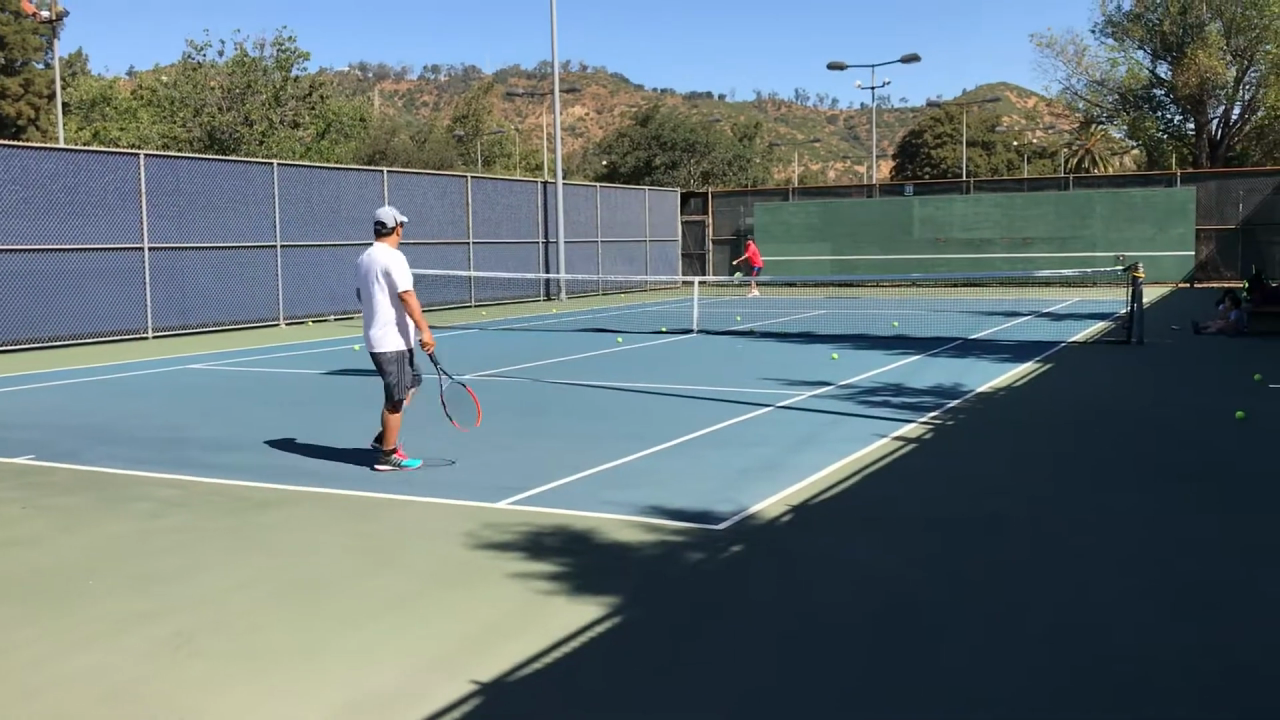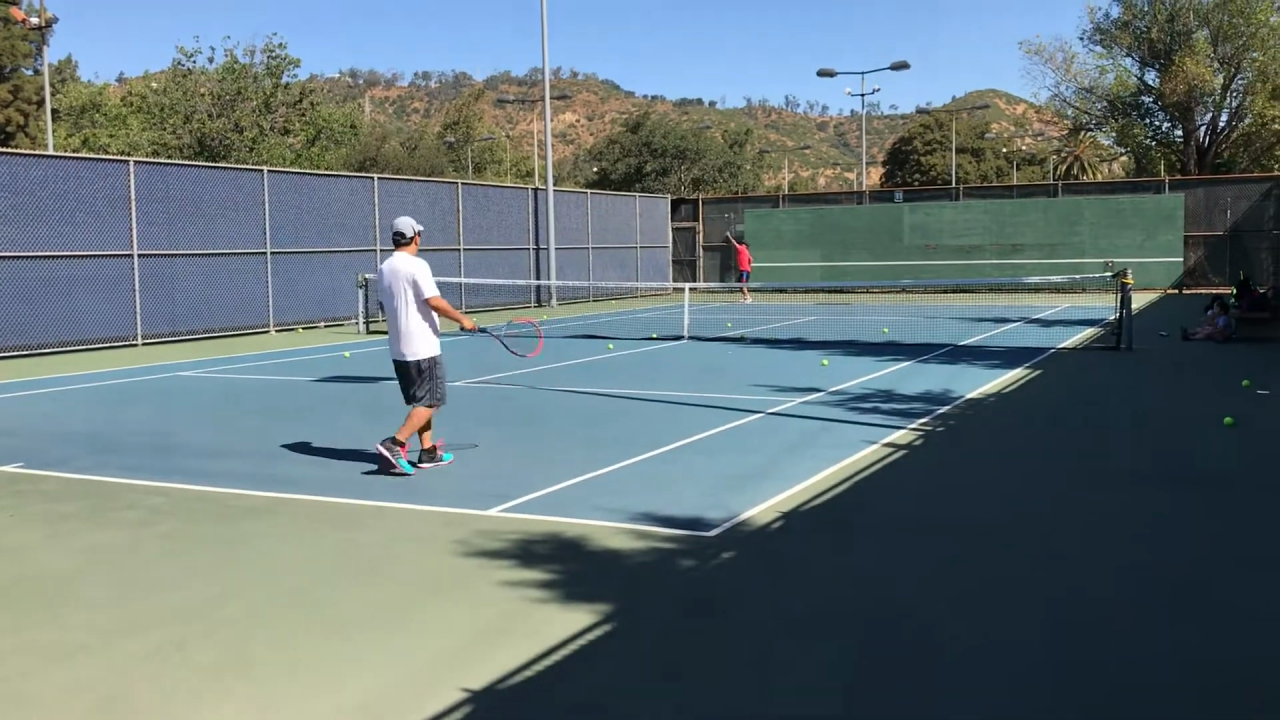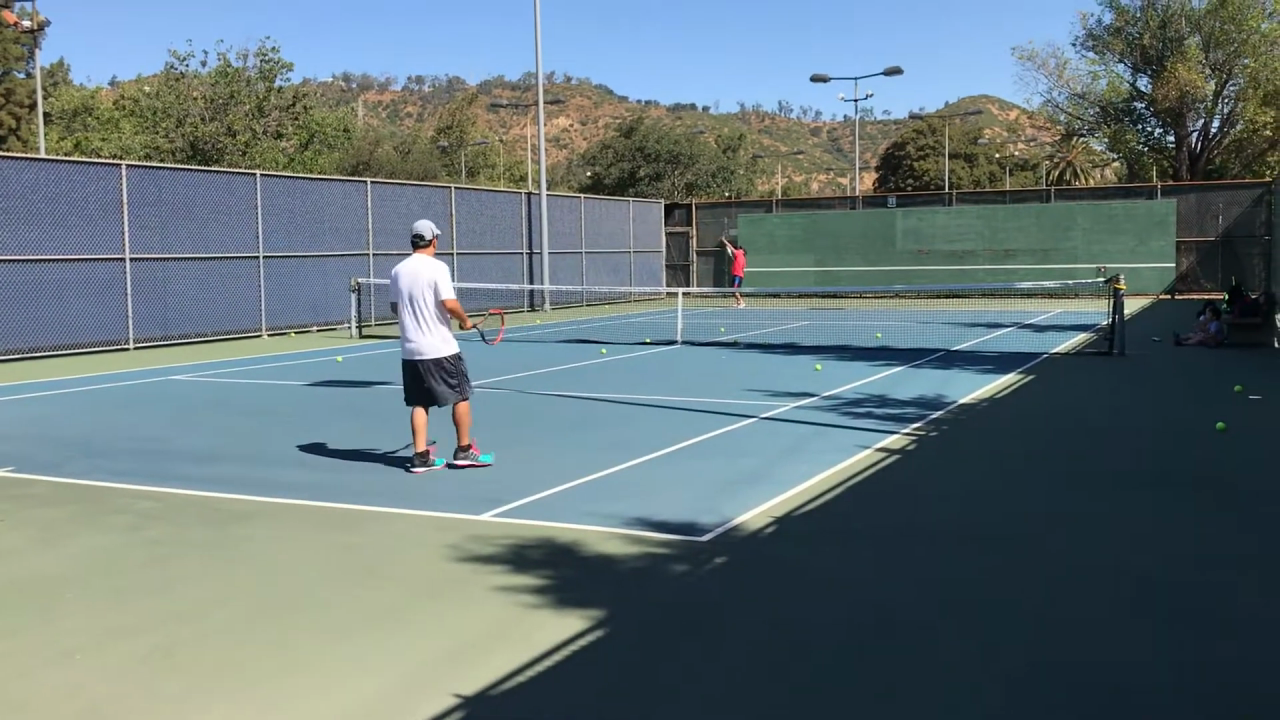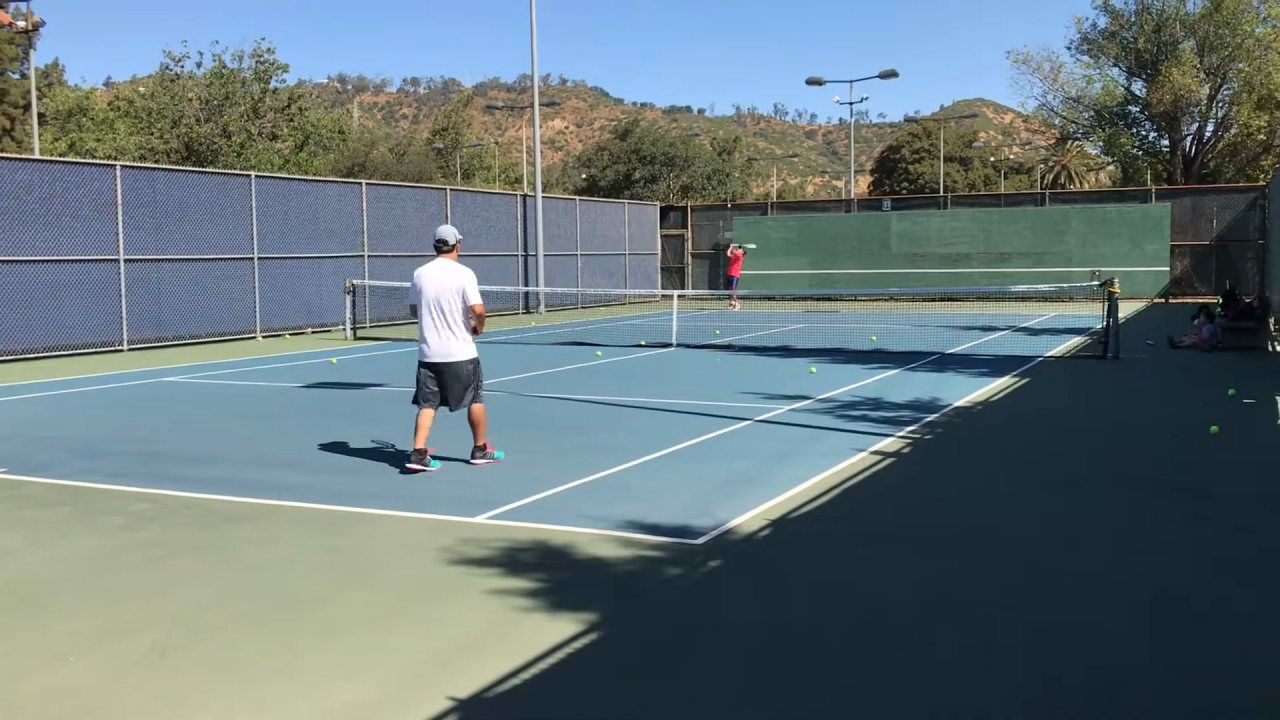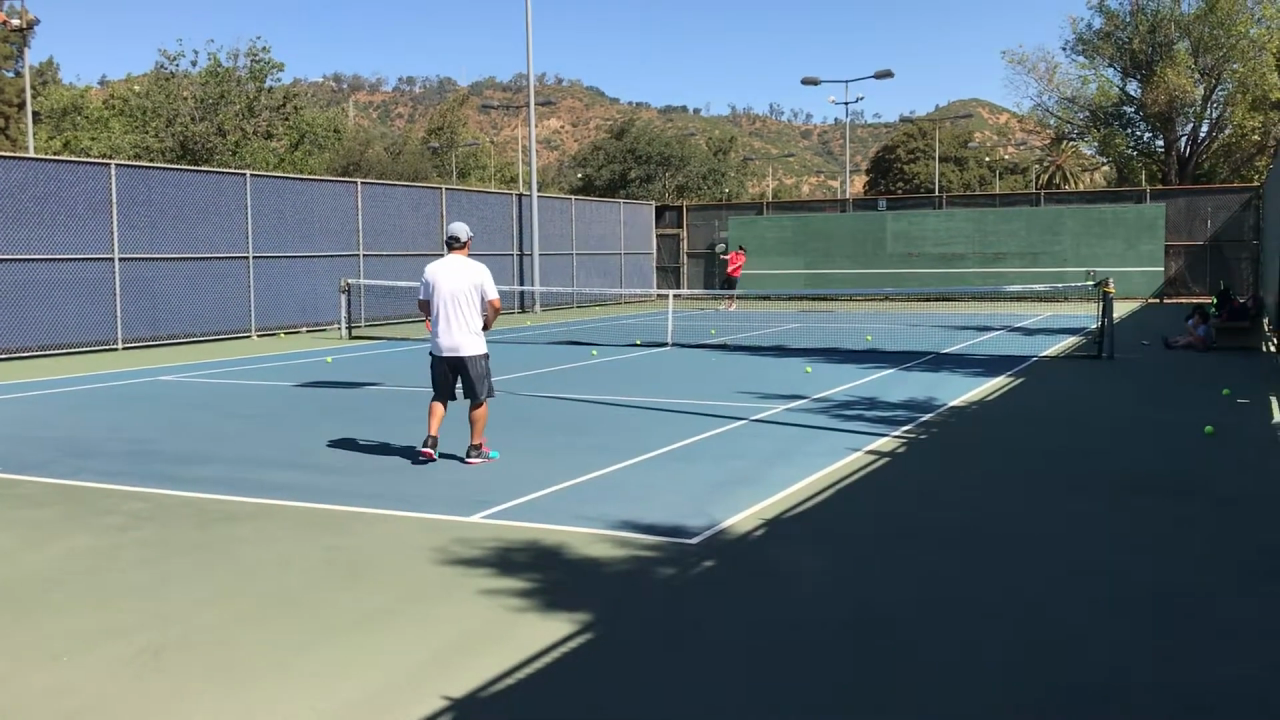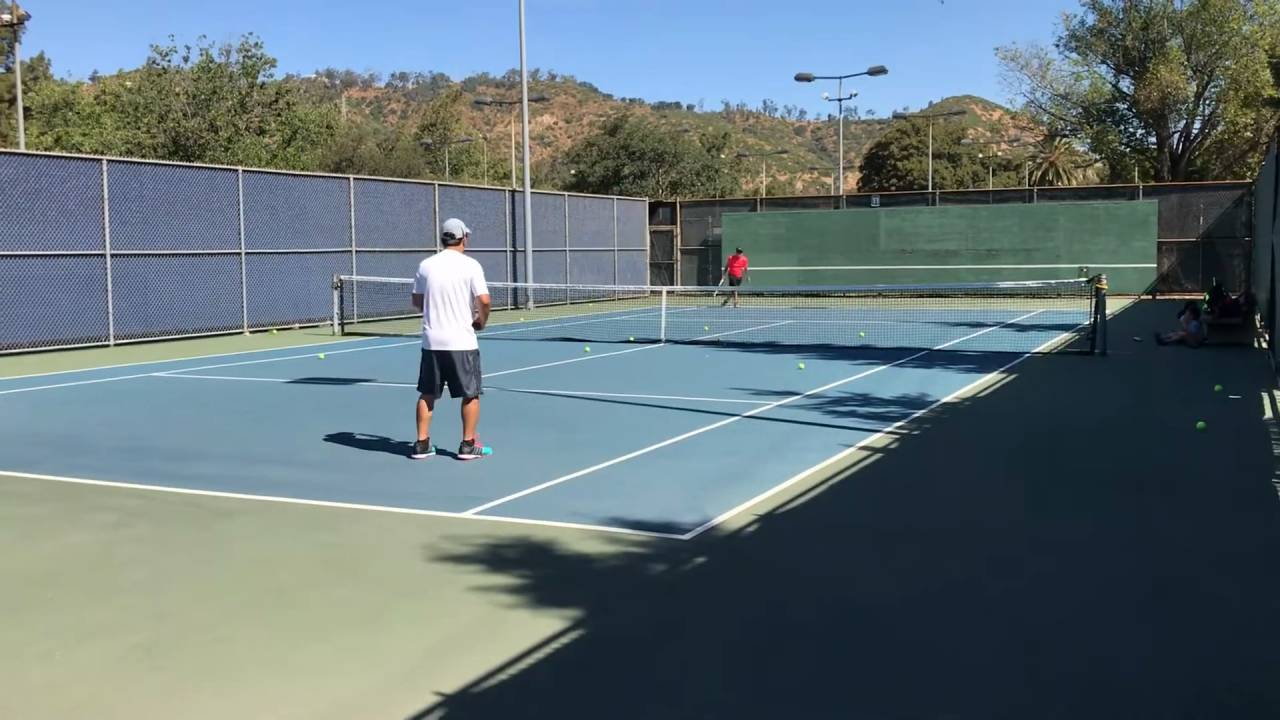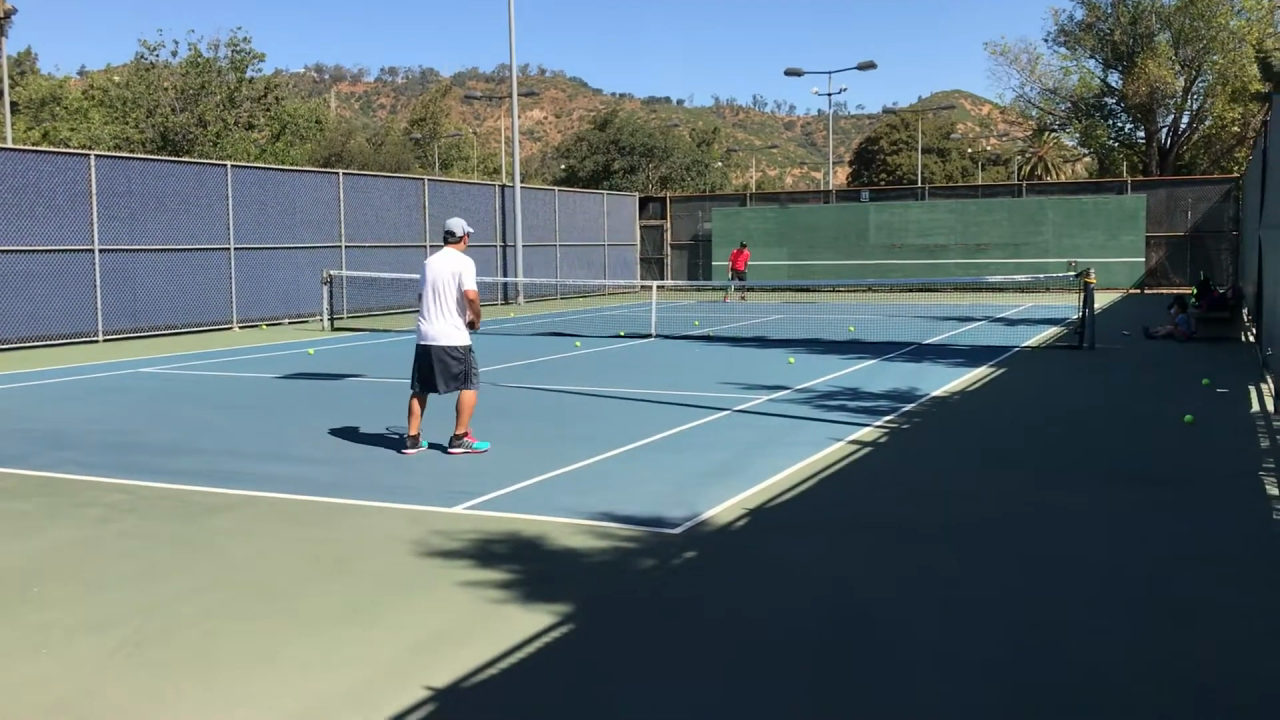
dt=0.3s
person 1, frame 1
left shoulder: (365, 257)
right shoulder: (393, 257)
left elbow: (361, 295)
right elbow: (408, 297)
right wrist: (425, 330)
left hip: (377, 338)
right hip: (394, 341)
left knee: (407, 387)
right knee: (396, 397)
left ankle: (385, 438)
right ankle: (388, 454)
person 1, frame 2
left shoulder: (384, 269)
right shoulder: (417, 265)
right elbow: (435, 301)
right wrist: (462, 319)
left hip: (399, 349)
right hip: (422, 348)
left knee: (421, 401)
right knee: (429, 401)
left ankle: (427, 451)
right ankle: (393, 444)
person 1, frame 3
left shoulder: (398, 270)
right shoulder: (437, 268)
left elbow: (395, 308)
right elbow: (450, 305)
right wrist: (464, 320)
left hip: (410, 350)
right hip: (440, 348)
left knee: (419, 404)
right knee: (461, 396)
left ankle: (421, 456)
right ankle: (464, 450)
person 1, frame 4
left shoulder: (420, 274)
right shoulder: (464, 274)
left elbow: (414, 310)
right elbow: (478, 310)
right wrist: (477, 326)
left hip: (429, 352)
right hip: (460, 352)
left knee: (428, 403)
right knee: (474, 400)
left ankle: (418, 453)
right ankle: (480, 450)
person 1, frame 5
left shoulder: (431, 269)
right shoulder: (479, 269)
left elbow: (423, 306)
right elbow: (495, 305)
right wrist: (488, 323)
left hip: (441, 346)
right hip: (471, 346)
left knee: (440, 396)
right knee: (479, 398)
left ankle: (430, 441)
right ankle: (475, 449)
person 1, frame 6
left shoulder: (425, 265)
right shoulder: (470, 265)
left elbow: (417, 300)
right elbow: (484, 301)
right wrist: (482, 320)
left hip: (432, 340)
right hip: (461, 341)
left knee: (428, 394)
right knee: (471, 393)
left ankle: (422, 444)
right ankle: (468, 444)
person 1, frame 7
left shoulder: (429, 262)
right shoulder: (464, 262)
right elbow: (471, 296)
right wrist: (476, 319)
left hip: (426, 336)
right hip: (453, 338)
left knee: (419, 389)
right knee: (468, 386)
left ankle: (413, 438)
right ankle: (459, 439)
